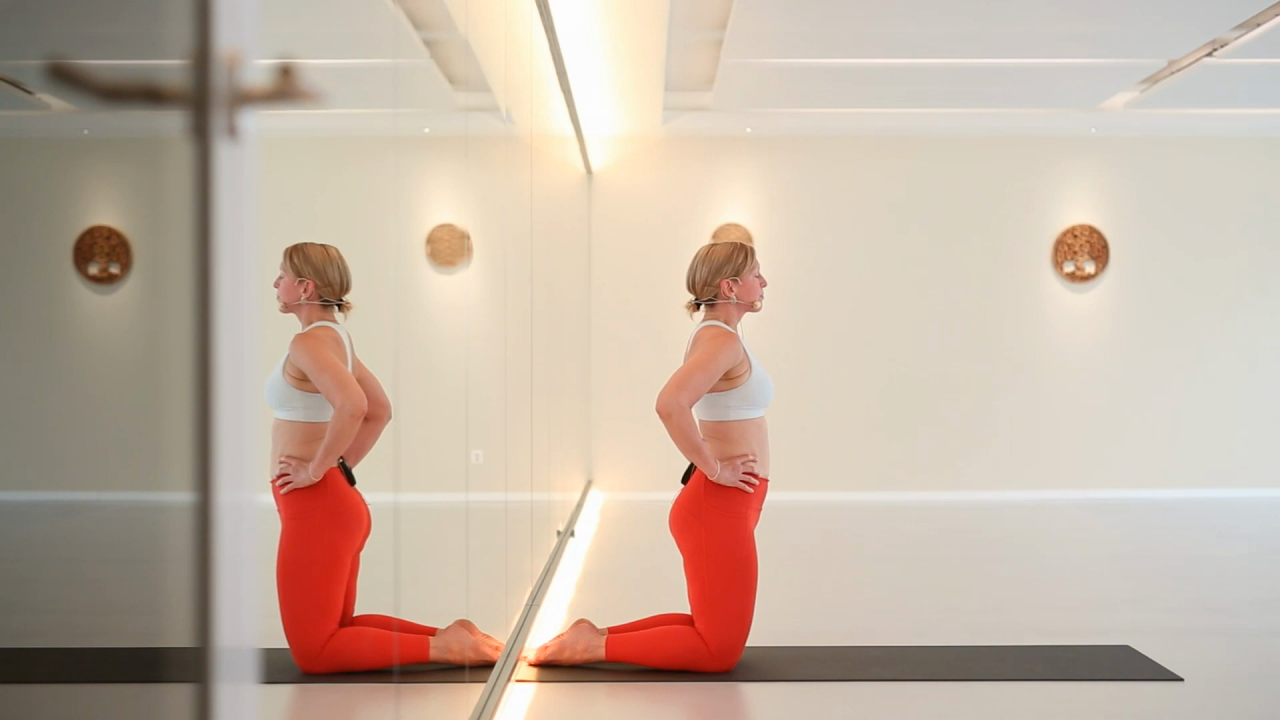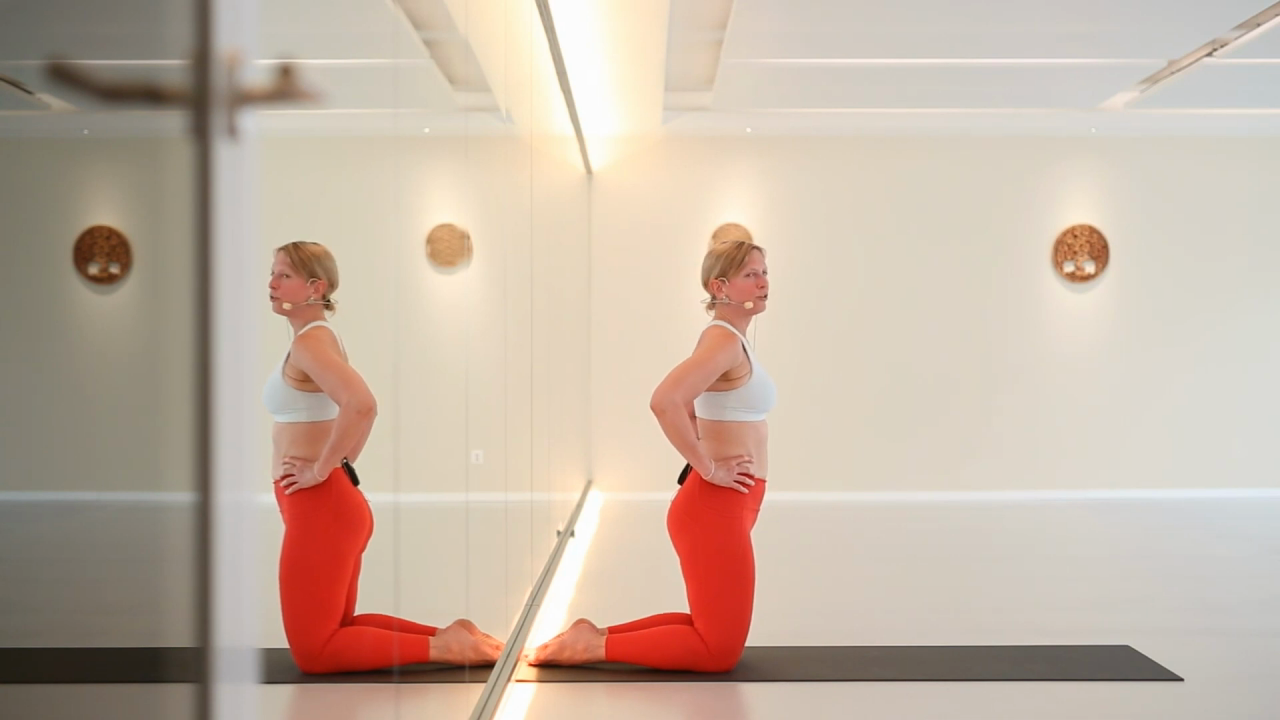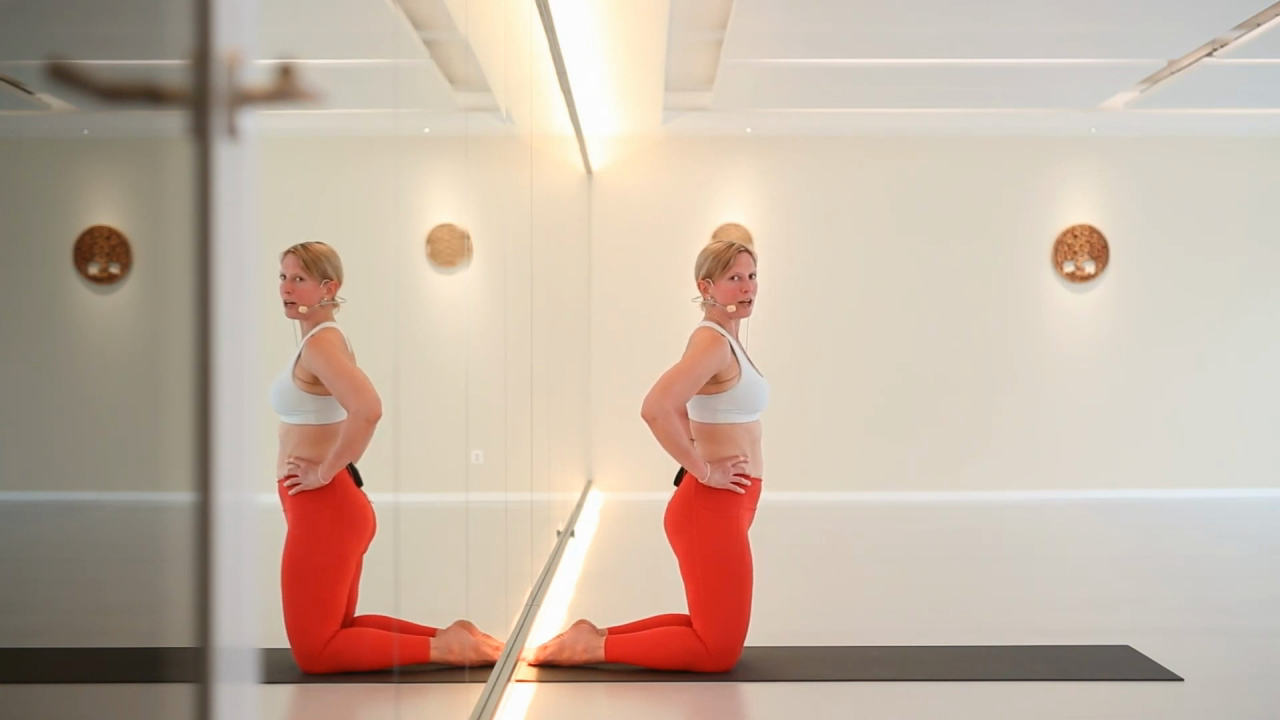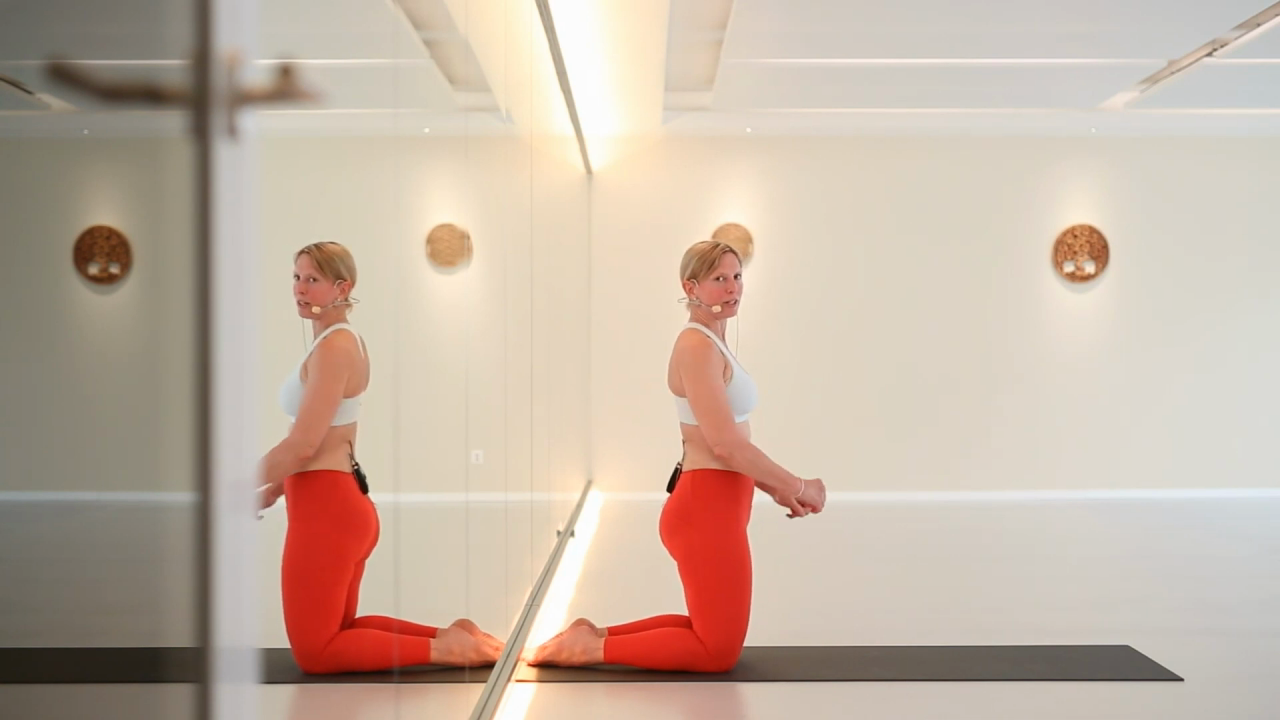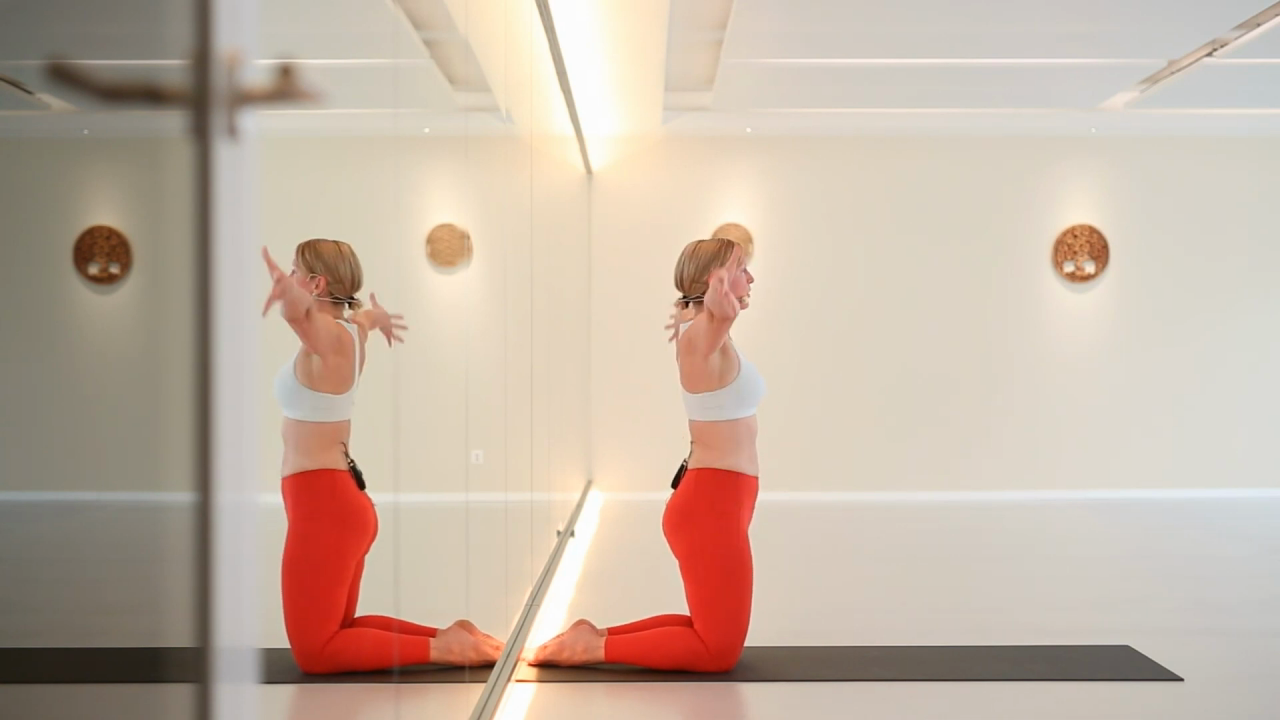
dt=1s
person 1, frame 1
left shoulder: (712, 338)
right shoulder: (722, 340)
left elbow: (682, 406)
right elbow: (669, 405)
right wrist: (713, 468)
left hip: (719, 505)
right hip: (721, 507)
left knee: (713, 632)
right knee: (720, 650)
left ankle: (597, 635)
right ankle: (594, 647)
person 1, frame 2
left shoulder: (729, 340)
right shoulder: (725, 341)
left elbow: (688, 407)
right elbow: (664, 401)
right wrist: (707, 468)
left hip: (721, 508)
right hip: (716, 510)
left knee: (712, 631)
right knee: (719, 650)
left ankle: (596, 636)
right ankle: (594, 648)
person 1, frame 3
left shoulder: (722, 341)
right shoulder: (713, 343)
left elbow: (681, 410)
right elbow: (655, 409)
right wrist: (703, 471)
left hip: (718, 509)
right hip: (712, 510)
left knee: (712, 633)
right knee: (718, 650)
left ankle: (596, 635)
right ankle: (593, 648)
person 1, frame 4
left shoulder: (709, 344)
right shoulder: (697, 347)
right elbow: (727, 444)
left wrist: (777, 488)
right wrist: (797, 486)
left hip: (709, 506)
right hip: (707, 511)
left knee: (713, 633)
right knee: (718, 650)
left ankle: (595, 636)
right ankle: (593, 649)
person 1, frame 5
left shoulder: (700, 330)
right shoulder: (704, 339)
right elbow: (717, 316)
right wrist: (718, 287)
left hip: (713, 502)
right hip: (711, 506)
left knee: (715, 637)
right knee: (719, 651)
left ankle: (595, 635)
right ankle: (592, 648)
person 2, frame 1
left shoulder: (308, 342)
right shoulder: (334, 338)
left elbow: (352, 405)
right elbow: (380, 410)
left wrist: (316, 469)
left hip: (315, 506)
right hip: (334, 501)
left knee: (313, 650)
right knee: (333, 628)
left ankle: (441, 647)
right ankle: (447, 635)
person 2, frame 2
left shoulder: (308, 342)
right shoulder: (321, 338)
left elbow: (360, 403)
right elbow: (362, 409)
left wrist: (321, 469)
left hip: (319, 508)
right hip: (331, 504)
left knee: (314, 650)
right knee: (335, 628)
left ankle: (443, 648)
right ankle: (448, 636)
person 2, frame 3
left shoulder: (319, 344)
right shoulder: (329, 339)
left elbow: (368, 410)
right elbow: (362, 409)
left wrist: (325, 473)
left hip: (322, 508)
right hip: (335, 504)
left knee: (315, 651)
right knee: (336, 628)
left ankle: (441, 649)
right ankle: (448, 637)
person 2, frame 4
left shoulder: (332, 348)
right shoulder: (345, 342)
left elbow: (303, 444)
right wrist: (275, 487)
left hip: (326, 508)
right hip: (343, 503)
left knee: (315, 651)
right knee: (336, 629)
left ankle: (442, 650)
right ankle: (448, 635)
person 2, frame 5
left shoulder: (330, 340)
right shoulder: (347, 329)
left elbow: (299, 314)
right elbow: (367, 320)
left wrist: (285, 290)
right wrist: (380, 317)
left hip: (323, 504)
right hip: (340, 500)
left knee: (315, 651)
right knee: (335, 630)
left ankle: (441, 649)
right ankle: (447, 636)
